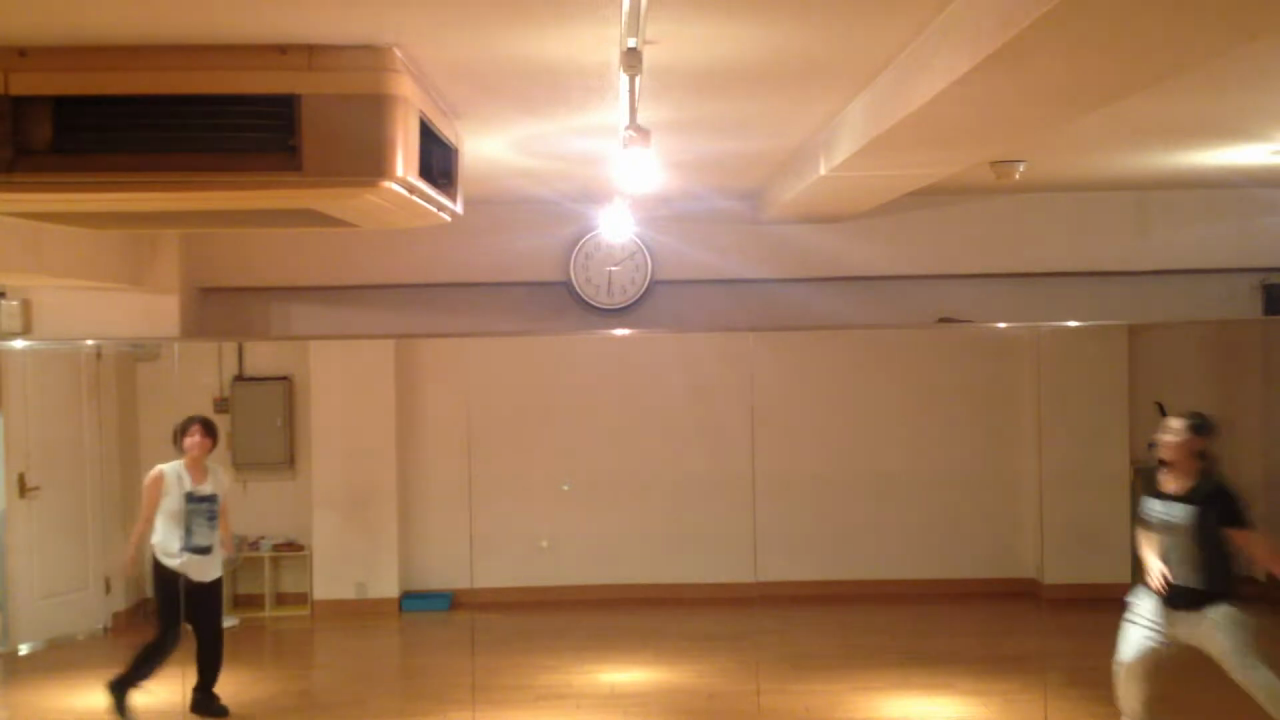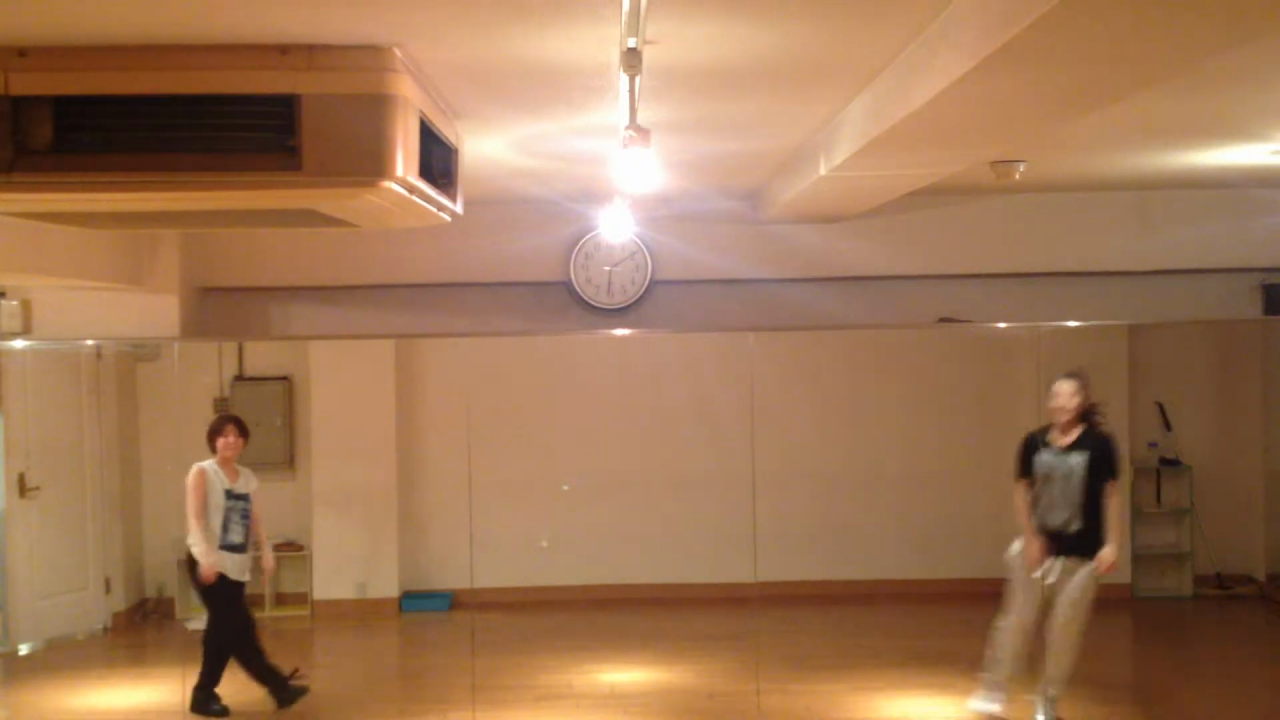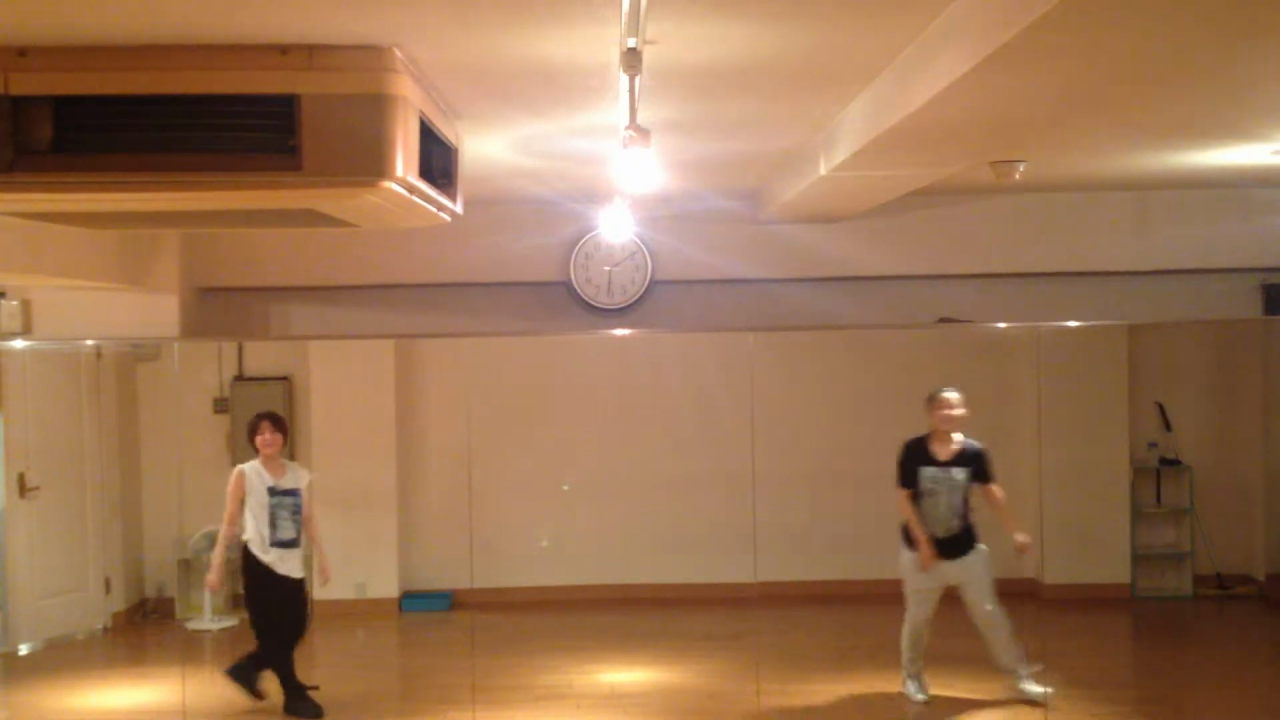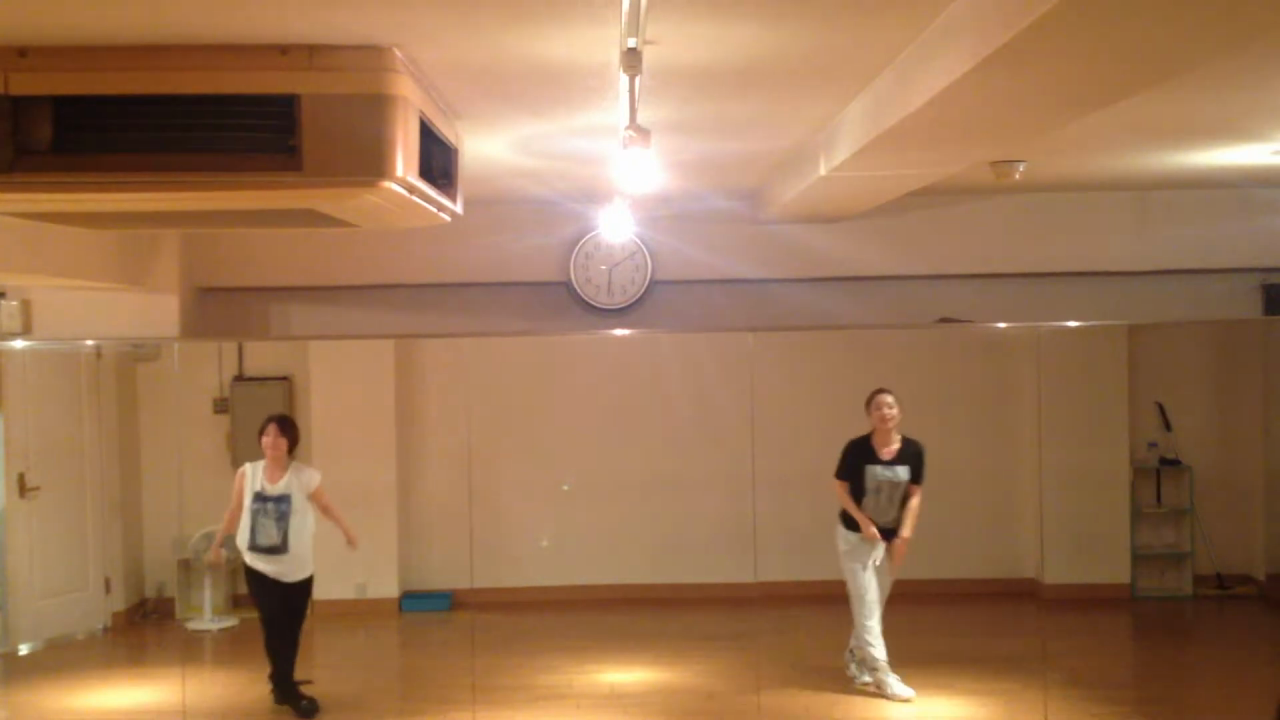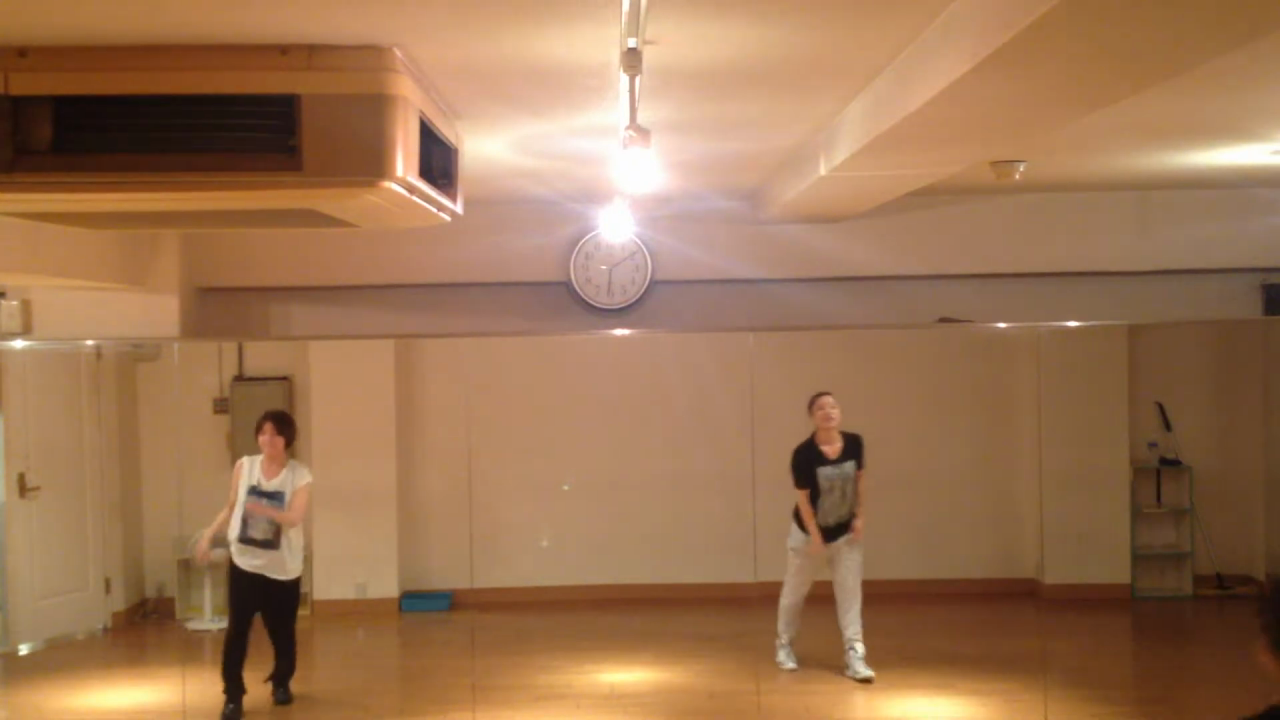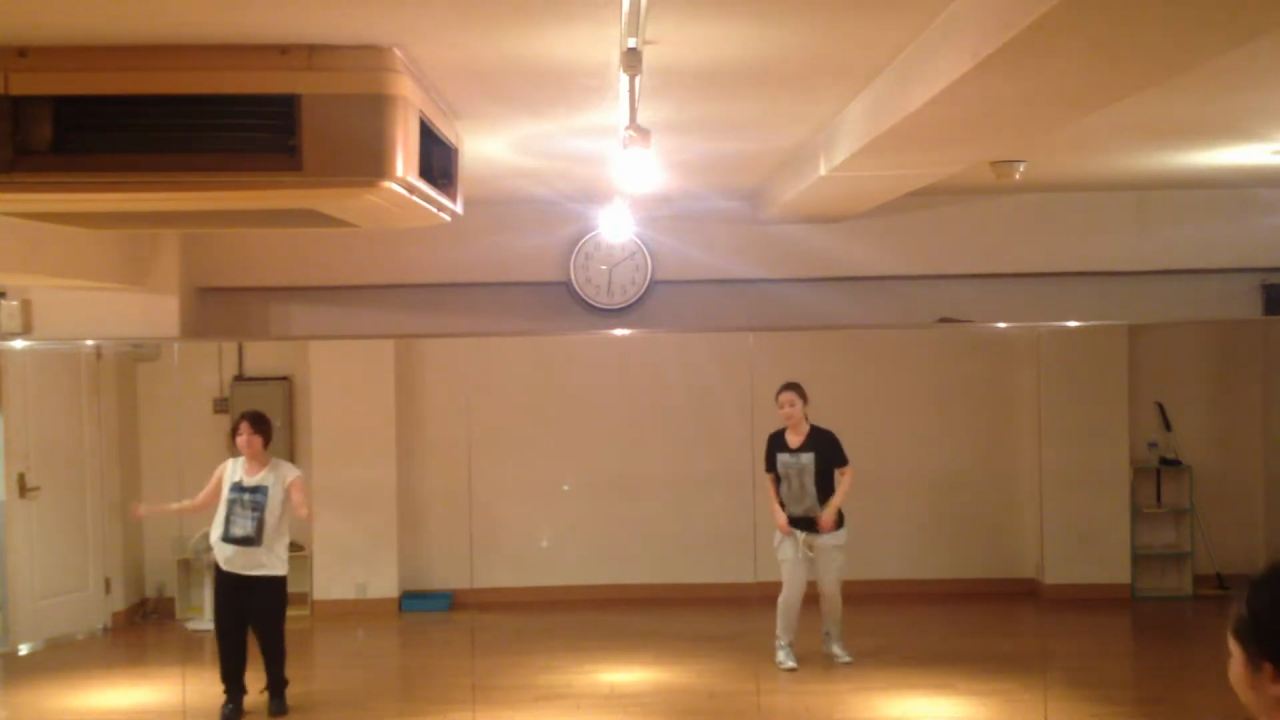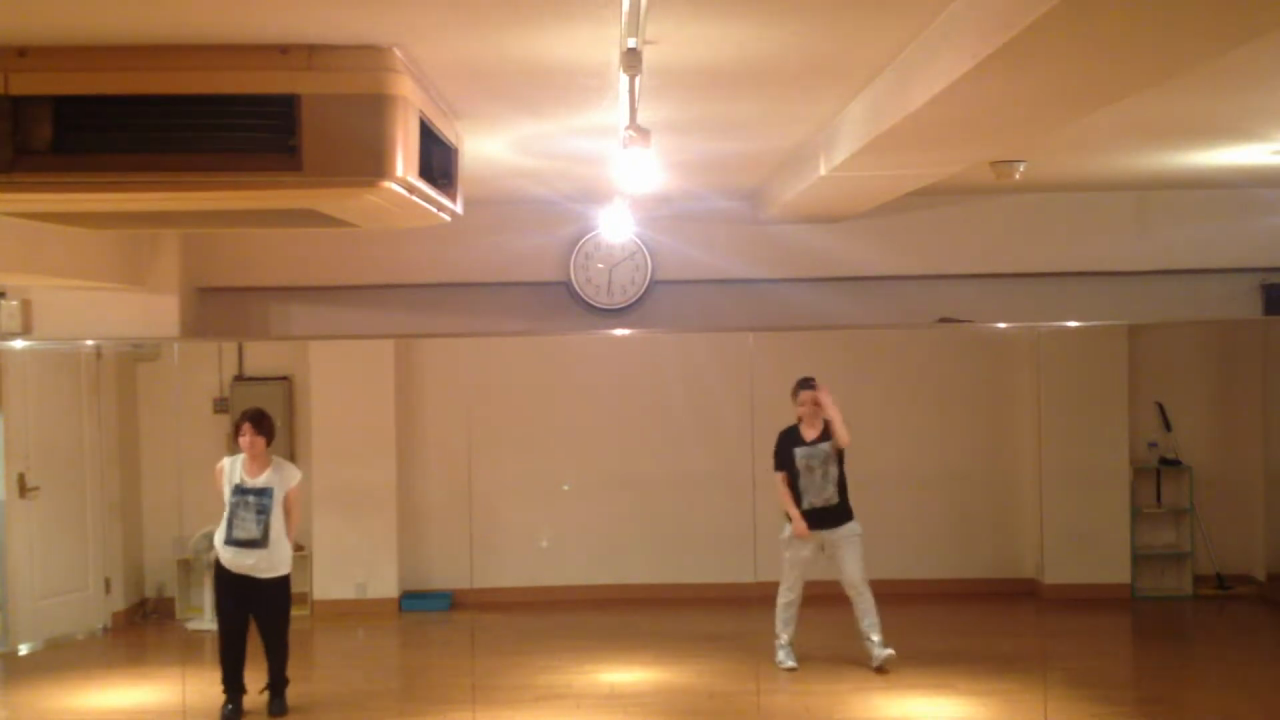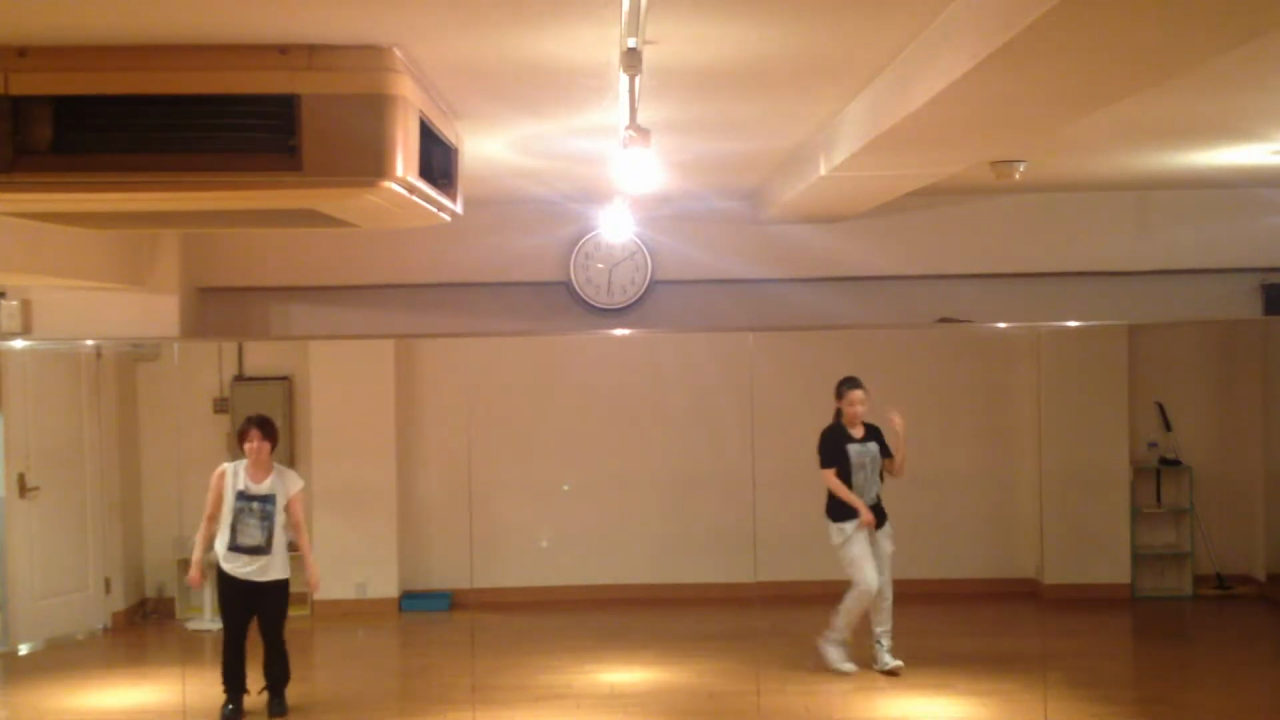
dt=0.4s
person 1, frame 1
left shoulder: (1213, 491)
right shoulder: (1151, 487)
left elbow: (1249, 541)
right wrist: (1149, 561)
left hip: (1210, 602)
right hip: (1159, 597)
left knee: (1252, 675)
right knee: (1128, 661)
person 1, frame 2
left shoulder: (1099, 442)
right shoulder: (1033, 442)
left elbow: (1111, 495)
right elbow: (1023, 492)
left wrist: (1111, 546)
right wrist: (1028, 539)
left hip: (1083, 551)
right hip: (1038, 543)
left knee: (1064, 628)
right knee: (1015, 621)
person 1, frame 3
left shoulder: (974, 452)
right shoulder: (912, 451)
left elbow: (993, 493)
right elbow: (905, 500)
left wrist: (1015, 532)
right wrist: (922, 543)
left hip: (964, 547)
right hip: (920, 548)
left knee: (989, 612)
right knee: (918, 615)
left ankle: (1021, 677)
right ankle: (912, 675)
person 1, frame 4
left shoulder: (914, 451)
right shoulder: (856, 449)
left elbow: (914, 496)
right elbow: (841, 489)
left wrist: (905, 534)
right wrist: (863, 522)
left hip: (890, 535)
right hip: (856, 535)
left knee: (875, 603)
right knee: (866, 604)
left ankle: (856, 657)
right ankle: (883, 672)
person 1, frame 5
left shoulder: (855, 443)
right shoulder: (803, 454)
right elbow: (800, 499)
left wrist: (859, 516)
right wrist: (816, 537)
left hip: (846, 532)
right hip: (809, 532)
left knee: (850, 591)
right knee: (795, 590)
left ankle: (855, 657)
right ankle: (783, 645)
person 1, frame 6
left shoulder: (824, 439)
right shoulder: (773, 442)
left elbow: (846, 474)
right elbow: (771, 480)
left wrist: (832, 508)
right wrist: (777, 512)
left hip: (826, 527)
right hip: (791, 528)
left knee: (830, 588)
right knee: (793, 588)
left ankle: (832, 640)
right ankle: (783, 645)
person 1, frame 7
left shoulder: (833, 429)
right shoulder: (787, 437)
left elbow: (843, 441)
right elbow: (781, 481)
left wrist: (829, 406)
right wrist: (795, 517)
left hip: (841, 521)
right hip: (804, 523)
left knee: (857, 582)
right knee: (791, 587)
left ankle: (874, 645)
right ankle: (783, 645)
person 1, frame 8
left shoulder: (874, 433)
right shoulder: (831, 435)
left elbow: (895, 470)
right elbow: (829, 478)
left wrist: (899, 434)
right wrist: (860, 507)
left hip: (878, 518)
right hip: (847, 520)
left knee: (884, 587)
right knee: (867, 584)
left ankle: (882, 650)
right ankle: (833, 640)
person 2, frame 1
left shoulder: (219, 478)
right shoulder: (162, 475)
right elbow: (145, 519)
left wrist: (227, 544)
right wrist: (131, 555)
left hip: (209, 572)
right hip: (171, 569)
left knee: (211, 638)
right knee: (167, 637)
right ankle: (123, 685)
person 2, frame 2
left shoulder: (247, 478)
right shoulder: (201, 472)
left elbow: (254, 520)
right elbow: (194, 518)
left wrist: (266, 550)
right wrist: (205, 555)
left hip: (237, 567)
right hip: (209, 566)
left knee: (223, 633)
right knee: (240, 628)
left ankle: (203, 696)
right ankle: (279, 685)
person 2, frame 3
left shoulder: (299, 473)
right shoulder: (244, 474)
left elbow: (307, 518)
right elbow: (229, 522)
left wrist: (321, 557)
right wrist: (216, 565)
left hip: (291, 565)
right hip: (261, 564)
left knee: (296, 628)
right knee: (276, 633)
left ankle: (246, 670)
person 2, frame 4
left shoulder: (305, 477)
right shoulder: (246, 473)
left elbow: (324, 506)
right elbow: (234, 513)
left wrist: (346, 531)
right wrist: (217, 545)
left hip: (297, 569)
right hip: (259, 567)
left knee: (290, 631)
right knee: (274, 629)
left ankle: (282, 685)
right ankle: (290, 693)
person 2, frame 5
left shoulder: (299, 475)
right shoulder: (243, 466)
left elbow: (294, 518)
right elbow: (231, 508)
left wrist: (266, 511)
right wrist: (208, 534)
left hip: (283, 568)
right hip: (244, 563)
left knee: (282, 633)
right knee: (237, 630)
left ankle: (281, 682)
person 2, frame 6
left shoulder: (285, 472)
right shoulder: (227, 468)
left elbow: (302, 507)
right elbow: (201, 503)
left wrist: (305, 510)
right wrist: (155, 509)
left hip: (268, 569)
right hip: (228, 566)
left knee: (270, 634)
right knee: (228, 635)
left ankle: (277, 692)
right ankle: (234, 695)
person 2, frame 7
left shoulder: (287, 473)
right shoulder: (225, 468)
right elbow: (228, 511)
left wrist: (288, 550)
left hip: (272, 570)
right hip: (230, 568)
left knee: (275, 636)
right knee: (230, 635)
left ankle: (277, 693)
person 2, frame 8
left shoulder: (287, 480)
right shoulder: (225, 474)
left elbow: (298, 526)
right elbow: (210, 519)
left wrist: (310, 565)
right wrist: (196, 561)
left hip: (273, 574)
right hip: (232, 571)
left knee: (273, 638)
right knee: (233, 637)
left ankle: (277, 693)
